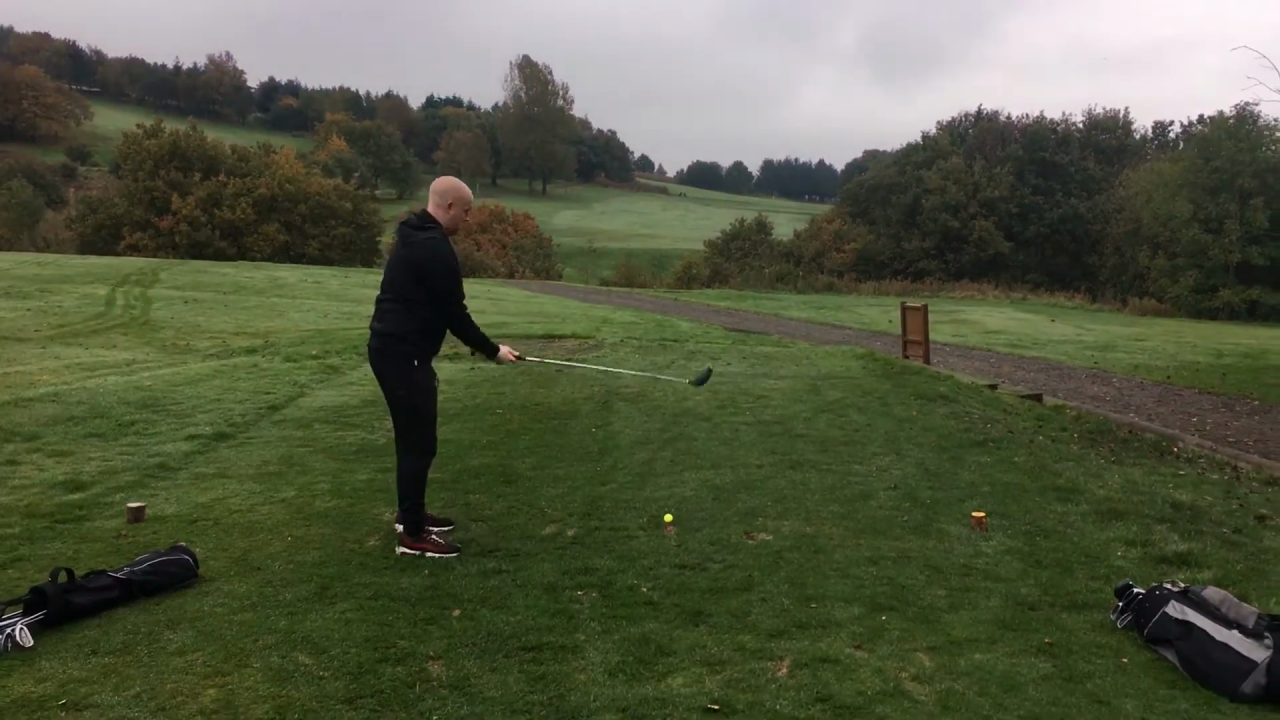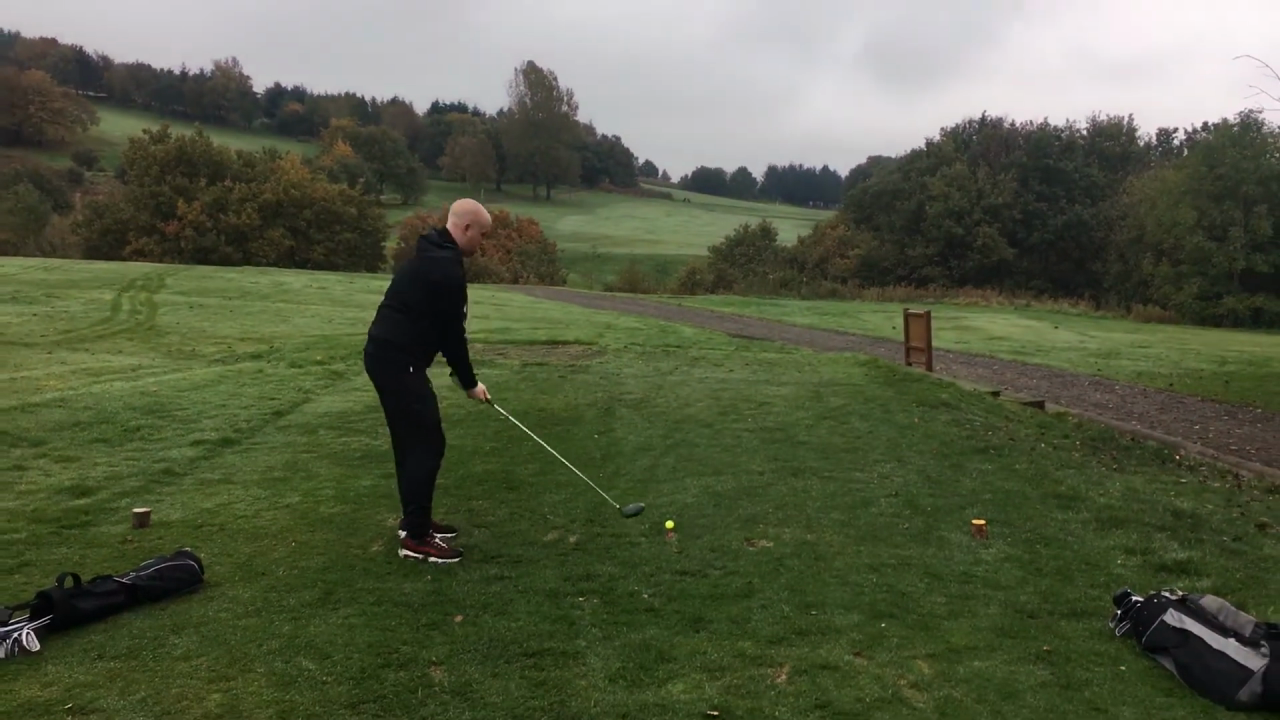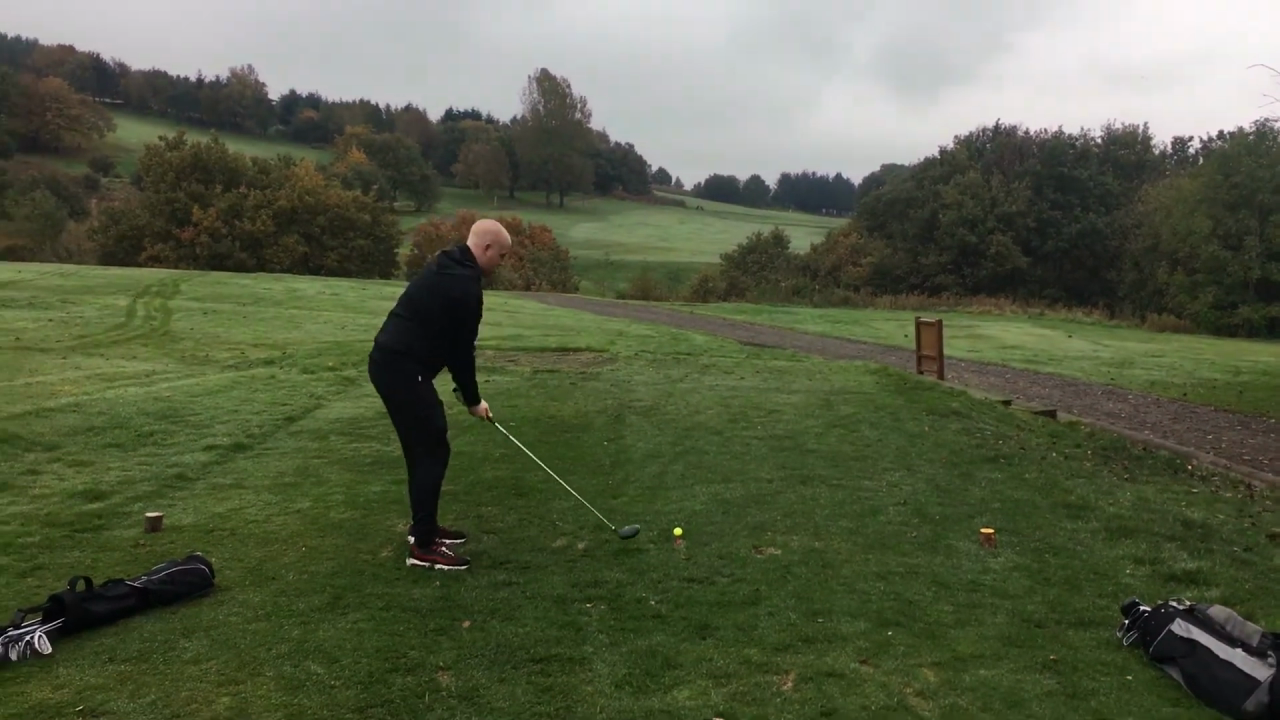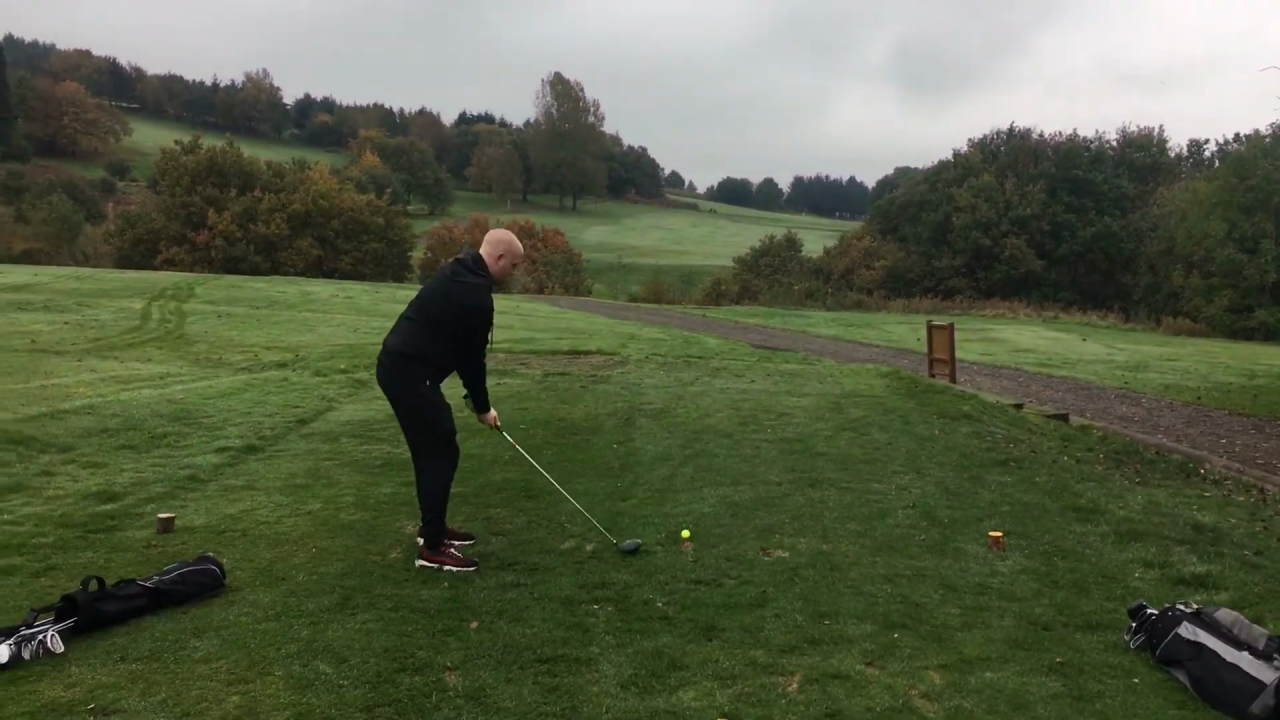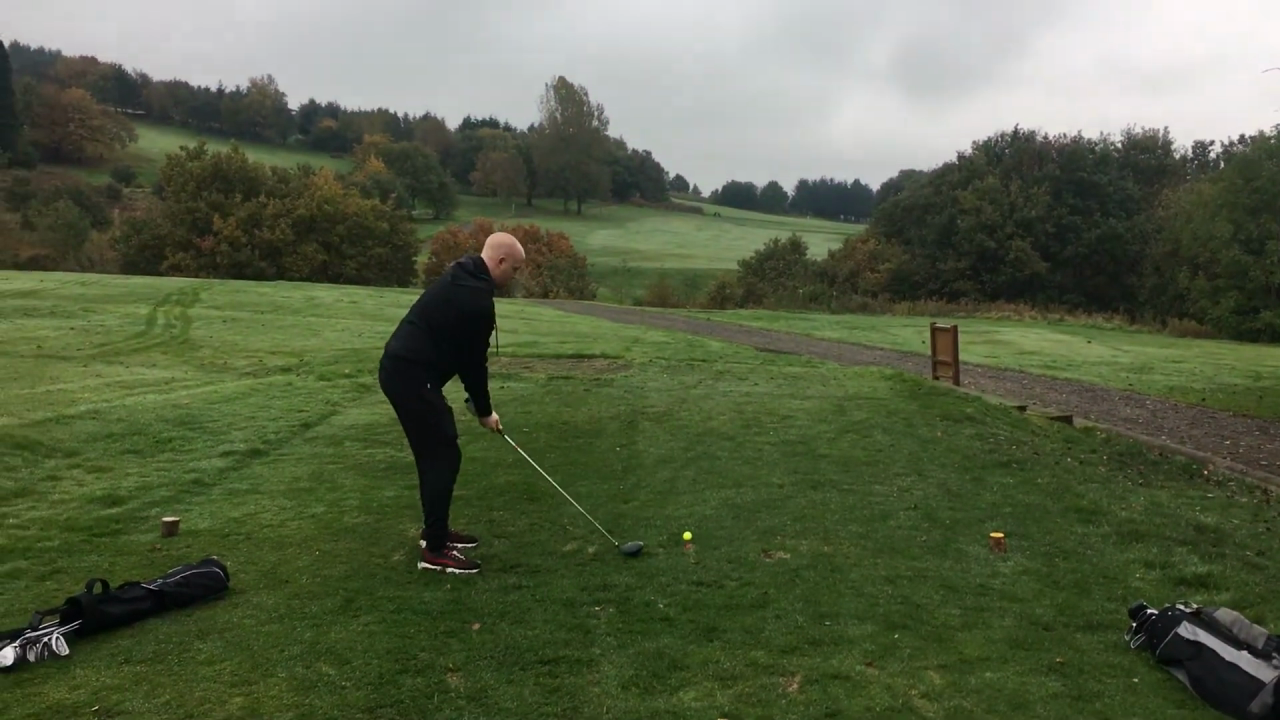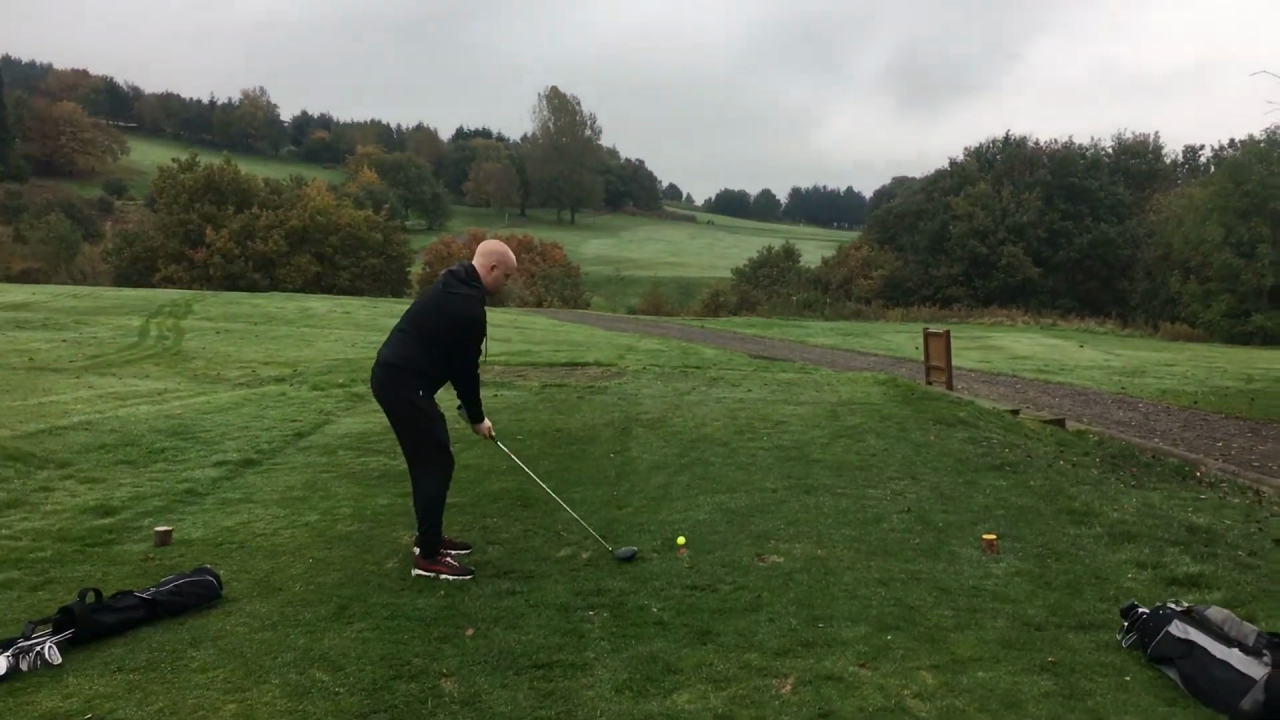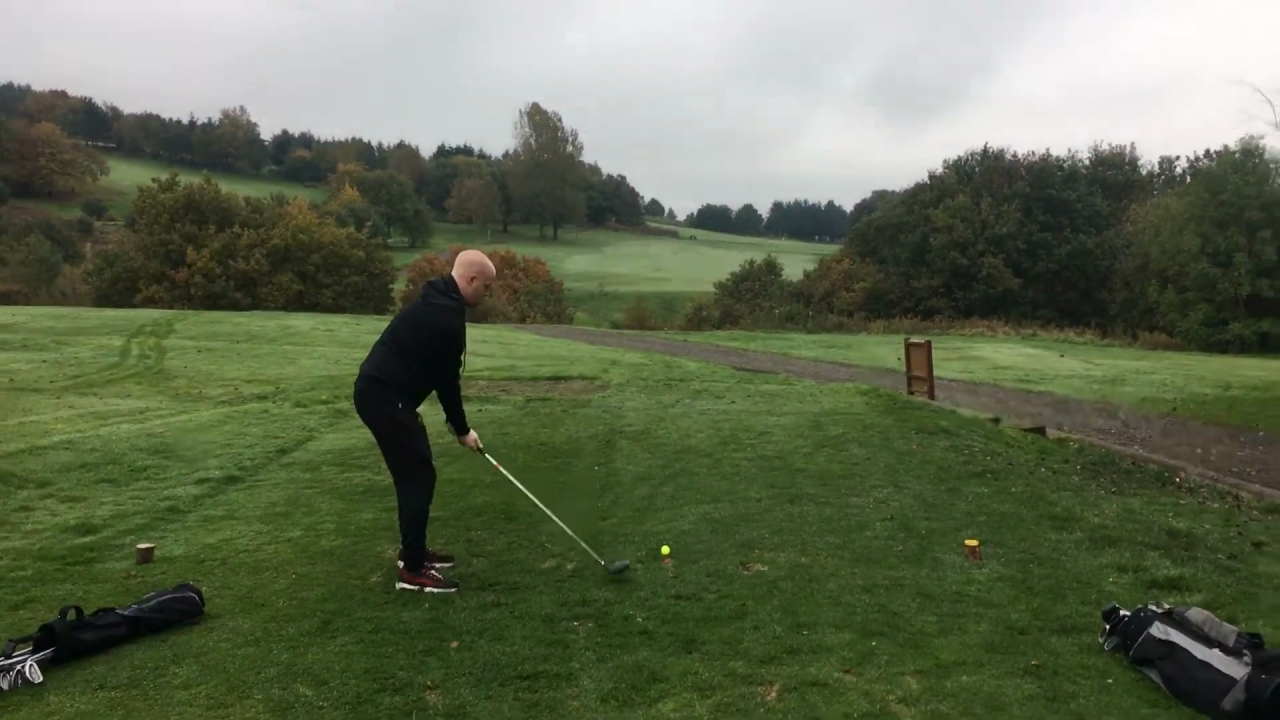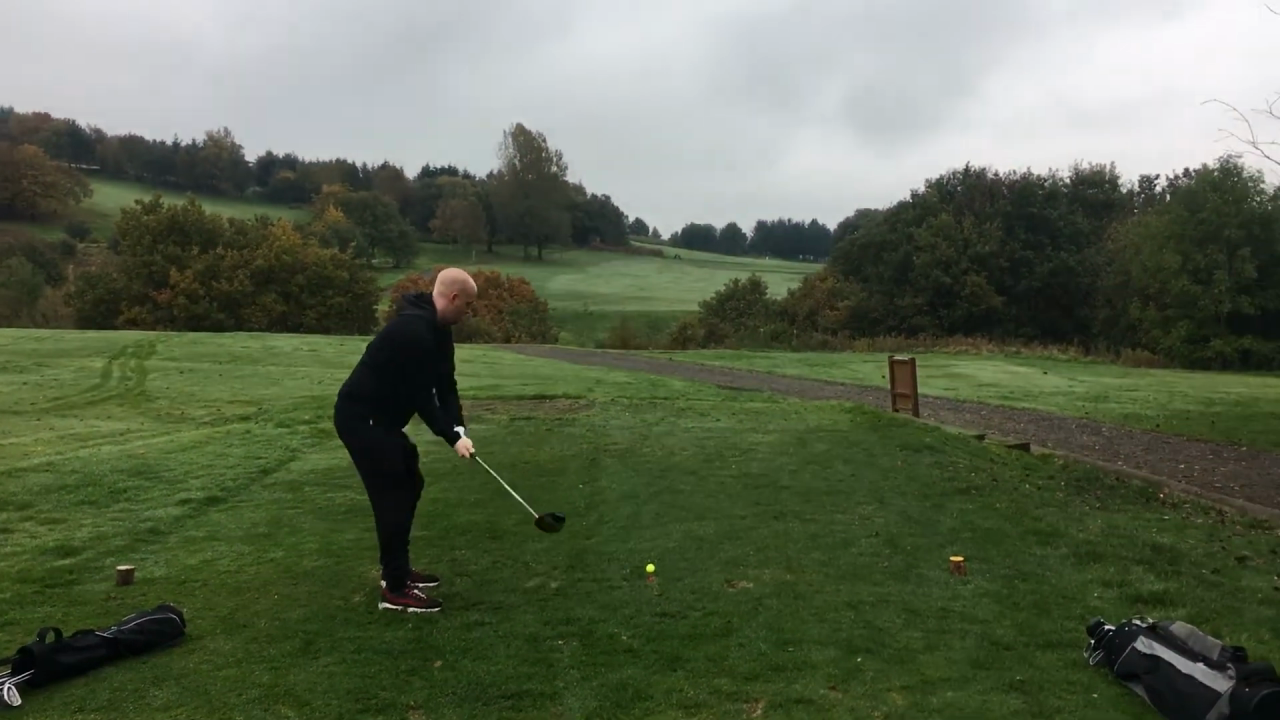
dt=0.2s
person 1, frame 1
left shoulder: (414, 238)
right shoulder: (435, 249)
right elbow: (454, 315)
left wrist: (484, 345)
right wrist: (492, 350)
left hip: (391, 346)
right hip: (403, 353)
left knee: (413, 435)
right knee: (419, 440)
left ankle: (410, 513)
right ankle: (413, 534)
person 1, frame 2
left shoulder: (430, 254)
right shoulder: (447, 267)
right elbow: (451, 332)
left wrist: (461, 373)
right wrist: (469, 382)
left hip: (388, 353)
right hip: (398, 360)
left knee: (414, 441)
right knee: (426, 444)
left ankle: (414, 519)
right ankle: (416, 537)
person 1, frame 3
left shoulder: (447, 269)
right shoulder: (465, 287)
right elbow: (461, 349)
left wrist: (466, 391)
right wrist: (473, 398)
left hip: (392, 360)
right hip: (404, 368)
left knee: (425, 447)
right knee: (432, 451)
left ankle: (423, 526)
right ankle: (424, 545)
person 1, frame 4
left shoulder: (458, 274)
right shoulder: (475, 296)
right elbow: (472, 357)
left wrist: (475, 398)
right wrist: (482, 406)
left hip: (399, 364)
right hip: (410, 372)
left knee: (432, 450)
right knee: (441, 453)
left ankle: (432, 527)
right ankle: (432, 546)
person 1, frame 5
left shoulder: (461, 278)
right shoulder: (476, 300)
right elbow: (473, 360)
left wrist: (478, 403)
right wrist: (484, 410)
left hip: (401, 367)
right hip: (412, 376)
left knee: (435, 453)
right knee: (443, 456)
left ankle: (435, 530)
right ankle: (435, 549)
person 1, frame 6
left shoulder: (453, 286)
right shoulder: (467, 307)
right elbow: (465, 367)
left wrist: (469, 409)
right wrist: (476, 416)
left hip: (394, 375)
right hip: (404, 383)
left knee: (429, 459)
right knee: (436, 463)
left ankle: (429, 537)
right ankle: (429, 556)
person 1, frame 7
left shoulder: (437, 301)
right shoulder: (445, 318)
left elbow: (438, 374)
right elbow: (446, 379)
left wrist: (456, 422)
right wrist: (462, 429)
left hip: (379, 390)
right hip: (385, 397)
left knee: (414, 472)
right knee: (418, 476)
left ankle: (413, 550)
right ankle: (412, 569)
person 1, frame 8
left shoulder: (435, 328)
right shoulder: (415, 329)
left elbow: (445, 384)
right elbow: (420, 394)
left wrist: (458, 429)
right wrist: (452, 438)
left hip: (377, 415)
right hip: (362, 416)
left knee: (408, 486)
right knee: (393, 495)
left ankle: (397, 569)
right ankle: (395, 589)
